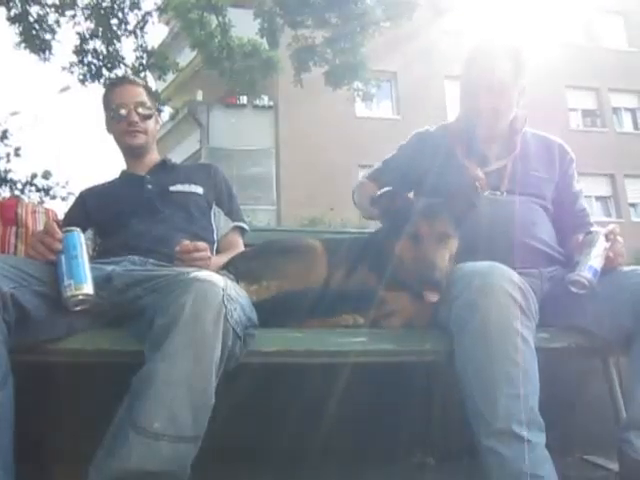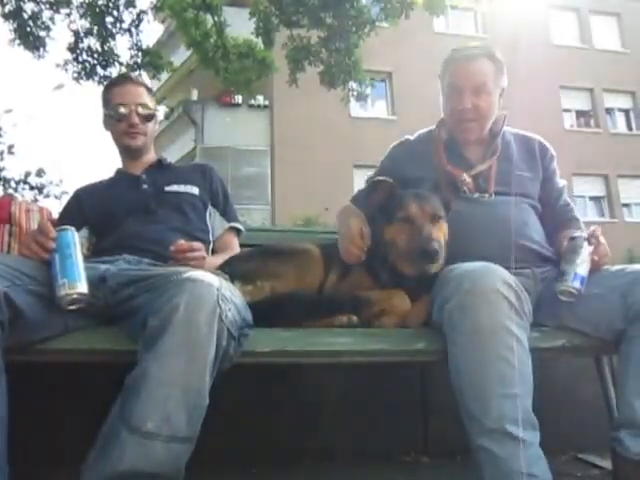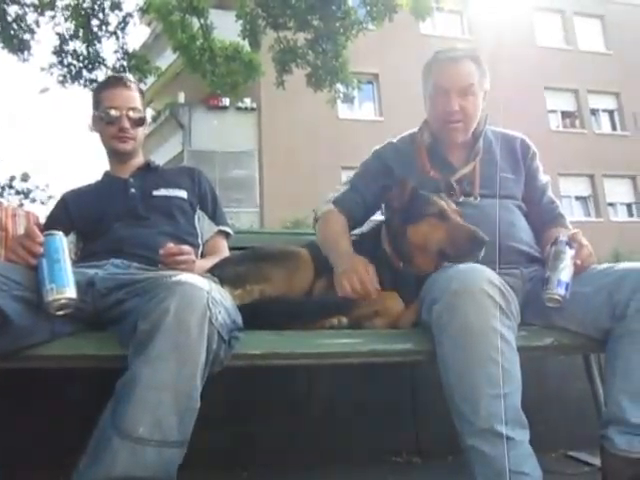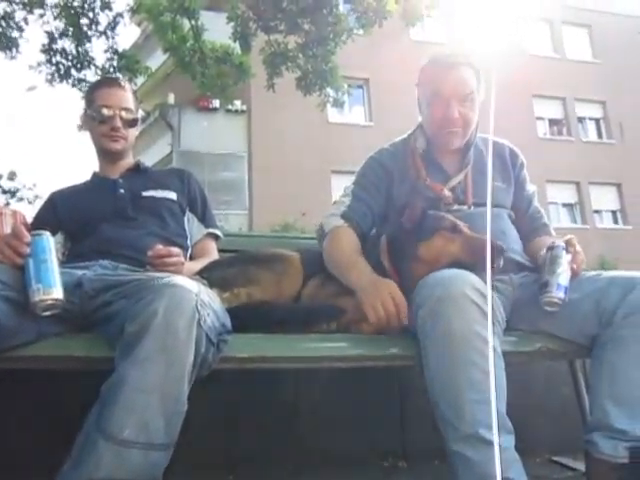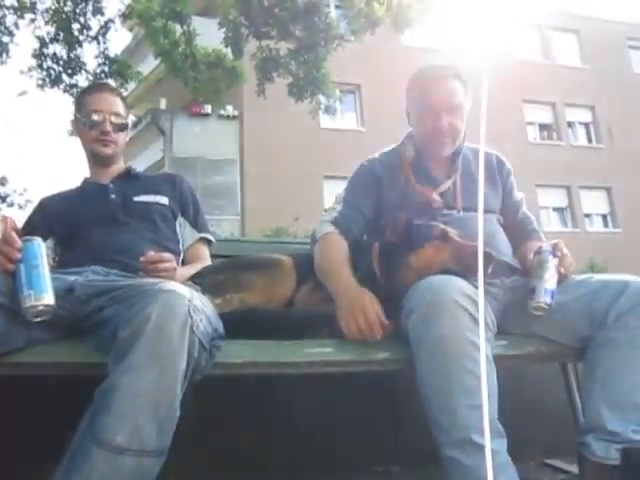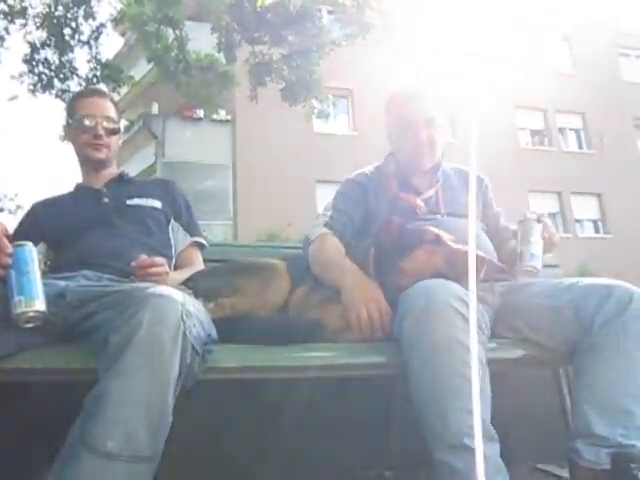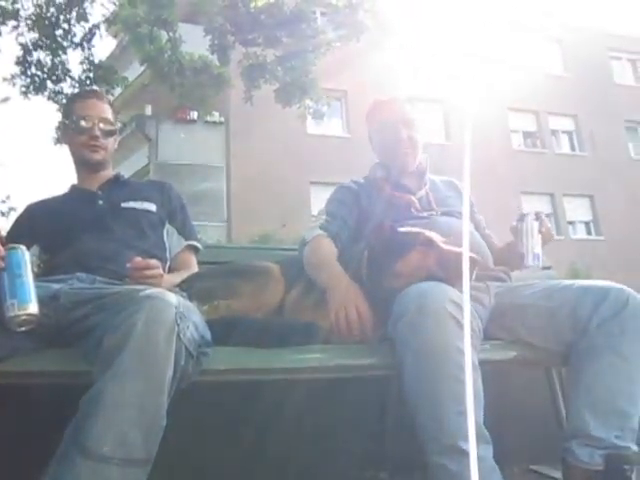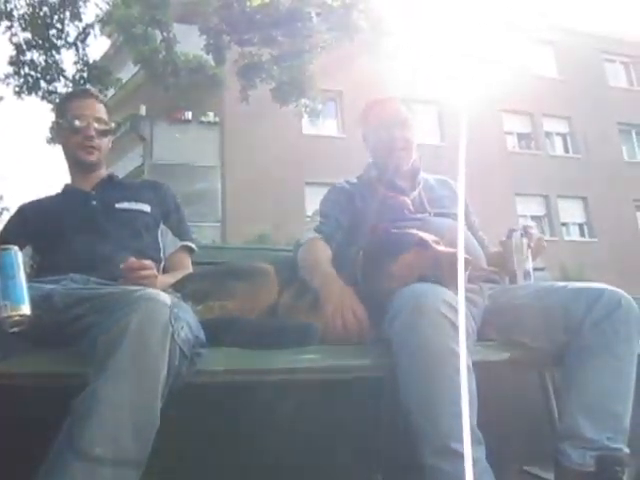
dt=0.4s
person 1, frame 1
left shoulder: (552, 152)
right shoulder: (429, 145)
left elbow: (577, 228)
right elbow: (366, 190)
left hip: (557, 281)
right hip: (474, 279)
right knee: (491, 286)
person 1, frame 2
left shoulder: (534, 150)
right shoulder: (411, 153)
left elbow: (562, 224)
right elbow: (357, 209)
right wrist: (352, 226)
left hip: (550, 280)
right hip: (467, 280)
right knee: (485, 287)
person 1, frame 3
left shoulder: (516, 148)
right shoulder: (395, 156)
left elbow: (549, 220)
right elbow: (333, 213)
left wrist: (566, 245)
right wrist: (344, 257)
left hip: (537, 279)
right hip: (456, 282)
right knee: (472, 287)
person 1, frame 4
left shoulder: (505, 157)
right shoulder: (388, 163)
left elbow: (534, 230)
right elbow: (338, 227)
right wrist: (366, 281)
left hip: (522, 286)
right hip: (445, 288)
right knee: (456, 293)
person 1, frame 5
left shoulder: (493, 165)
right shoulder: (378, 172)
left elbow: (524, 234)
right elbow: (331, 233)
right wrist: (346, 289)
left hip: (513, 289)
right hip: (439, 292)
right knee: (446, 300)
person 1, frame 6
left shoulder: (469, 180)
right shoulder: (364, 187)
left elbow: (503, 249)
right elbow: (321, 241)
right wrist: (352, 277)
left hip: (498, 290)
right hip: (428, 294)
right knee: (440, 301)
person 1, frame 7
left shoulder: (451, 188)
right shoulder: (356, 194)
right elbow: (317, 243)
left wrist: (520, 247)
right wrist: (338, 280)
left hip: (492, 291)
right hip: (424, 295)
right knee: (434, 304)
person 1, frame 8
left shoulder: (446, 187)
right shoulder: (349, 195)
right elbow: (312, 245)
right wrist: (331, 284)
left hip: (484, 292)
right hip: (416, 299)
right knee: (429, 305)
person 2, frame 1
left shoulder: (204, 176)
right shoulder: (95, 196)
left elbow: (237, 252)
right elbow: (60, 247)
left wrist: (213, 262)
right wrist: (42, 245)
left hip: (172, 281)
right hip: (92, 280)
left knee: (205, 293)
person 2, frame 2
left shoulder: (200, 177)
right shoulder: (89, 195)
left elbow: (233, 253)
right elbow: (54, 247)
left wrist: (207, 263)
right wrist: (35, 245)
left hip: (168, 281)
right hip: (88, 278)
left knee: (200, 293)
person 2, frame 3
left shoulder: (188, 180)
right shoulder: (77, 199)
left elbow: (222, 256)
right elbow: (41, 251)
left wrist: (197, 266)
left hip: (155, 284)
right hip: (75, 283)
left knee: (189, 295)
person 2, frame 4
left shoulder: (178, 182)
right shoulder: (64, 199)
left elbow: (211, 258)
left wrist: (185, 268)
left hip: (143, 285)
right hip: (62, 283)
left knee: (179, 297)
person 2, frame 5
left shoulder: (170, 186)
right shoulder: (55, 205)
left elbow: (203, 264)
left wrist: (178, 274)
left hip: (137, 292)
right hip: (55, 290)
left knee: (171, 303)
person 2, frame 6
left shoulder: (162, 192)
right shoulder: (47, 210)
left elbow: (196, 269)
left wrist: (170, 279)
left hip: (130, 297)
right hip: (48, 295)
left knee: (163, 307)
person 2, frame 7
left shoulder: (158, 194)
right shoulder: (41, 211)
left elbow: (191, 273)
left wrist: (164, 281)
left hip: (127, 300)
right hip: (45, 297)
left knee: (158, 309)
person 2, frame 8
left shoulder: (152, 194)
right shoulder: (34, 212)
left elbow: (185, 274)
left wrist: (157, 282)
left hip: (117, 301)
right hip: (37, 297)
left knee: (151, 309)
